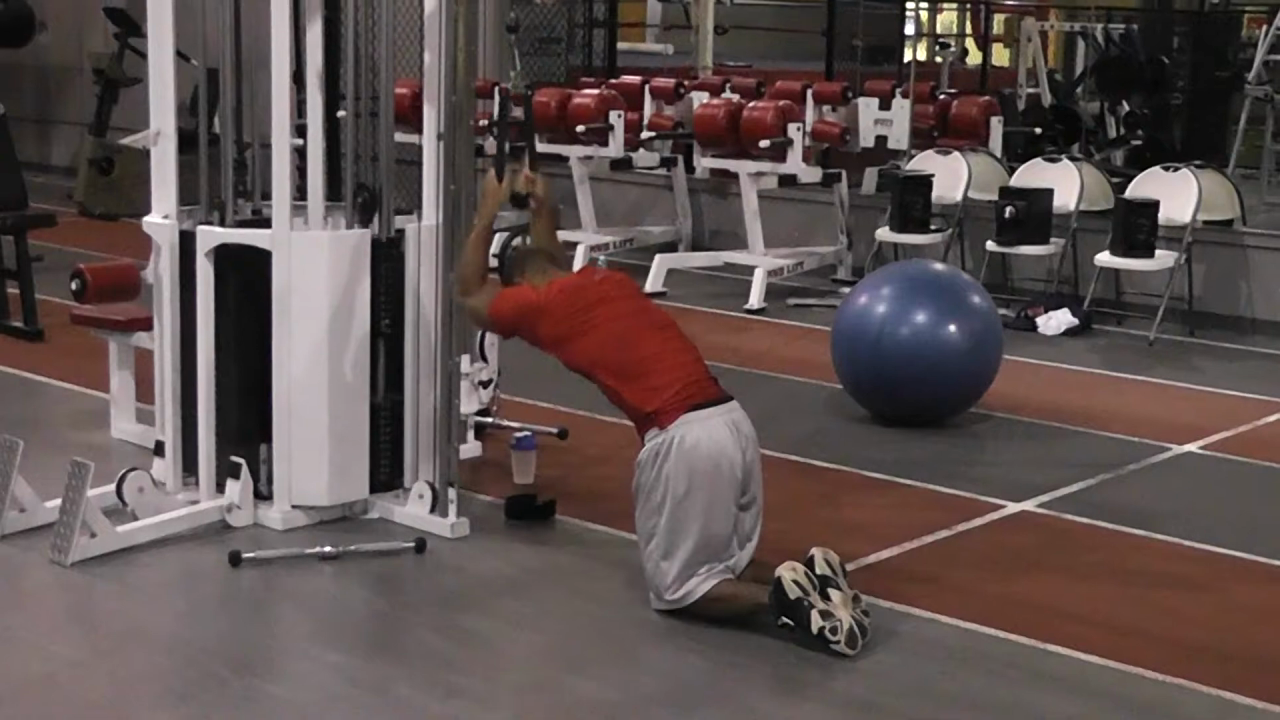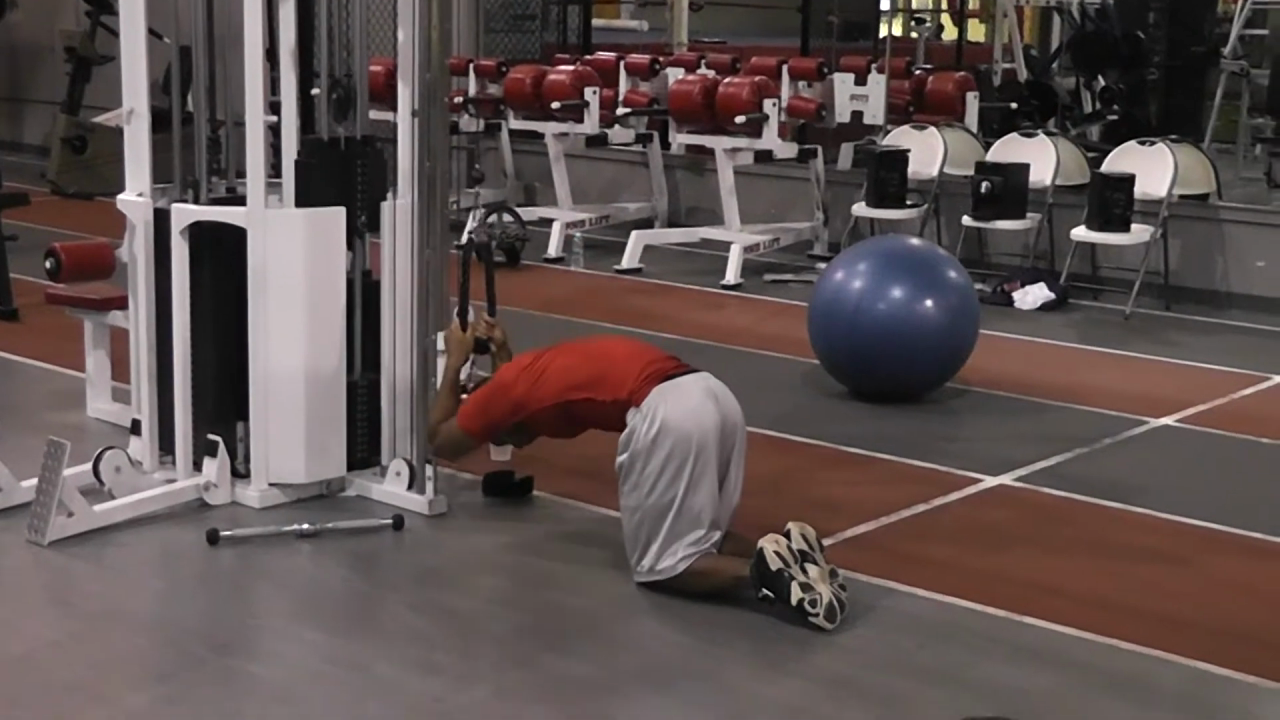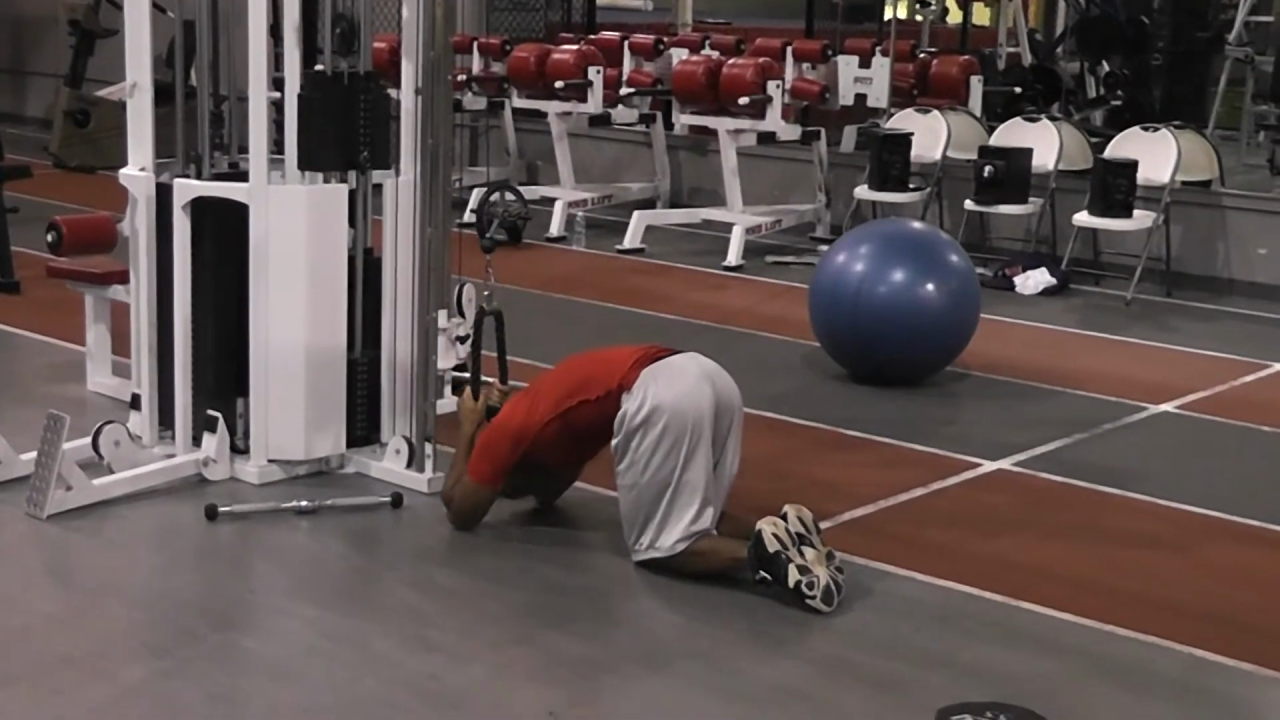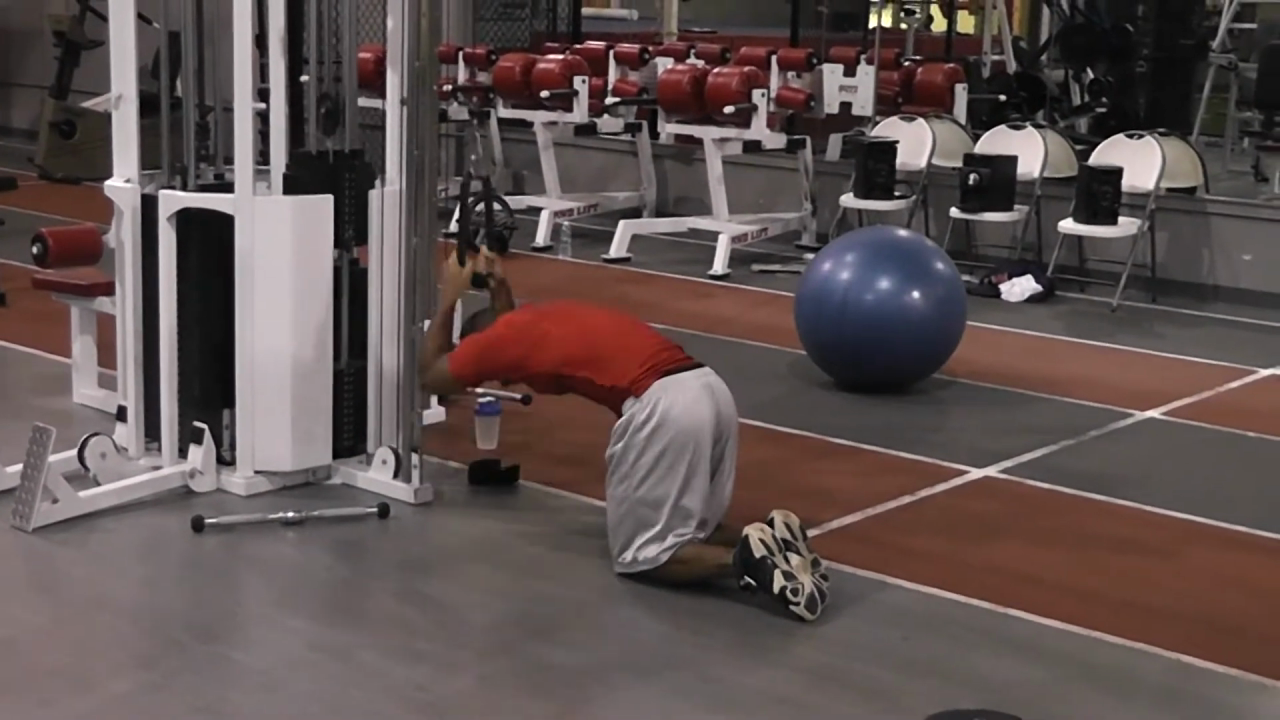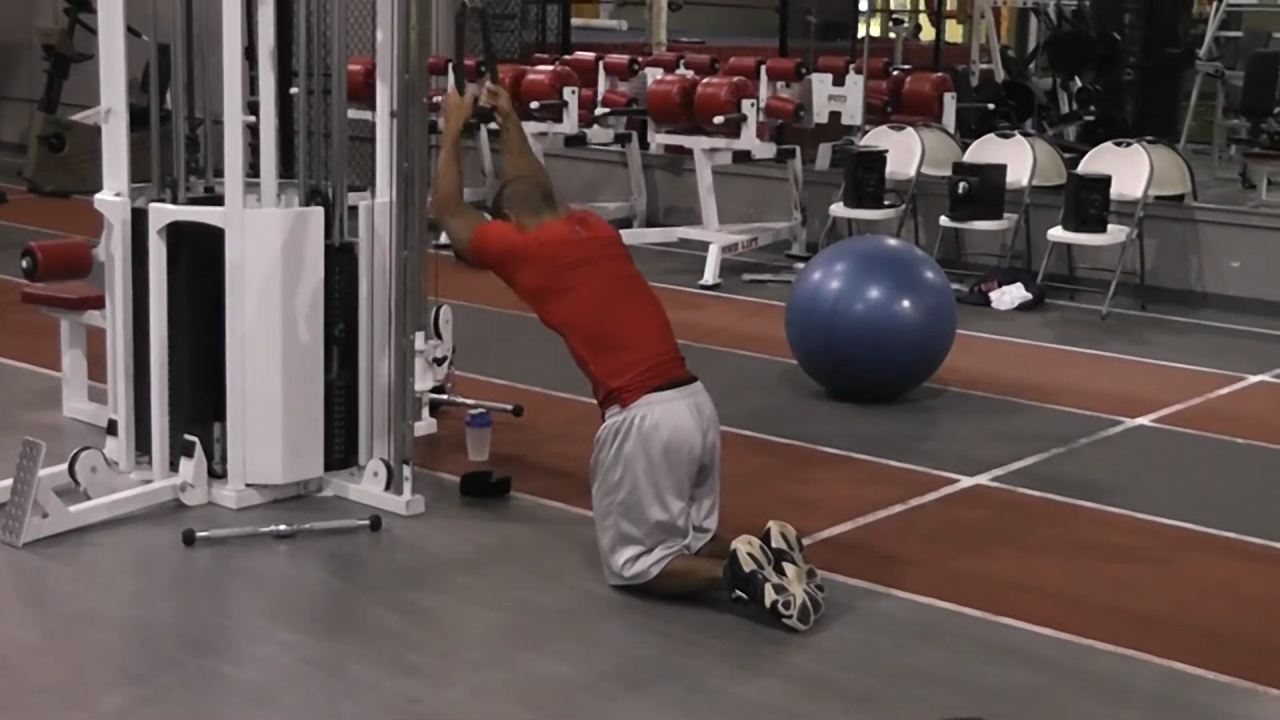
dt=1s
person 1, frame 1
left shoulder: (539, 304)
right shoulder: (610, 281)
left elbow: (468, 294)
left wrist: (488, 215)
right wrist: (542, 210)
left hip: (683, 441)
right hip: (733, 422)
left knee: (676, 591)
right knee: (724, 566)
left ankle: (779, 597)
right ankle: (807, 574)
person 1, frame 2
left shoulder: (502, 391)
right shoulder: (540, 367)
left elbow: (441, 443)
left wrist: (455, 363)
right wrist: (501, 351)
left hip: (667, 415)
right hip: (713, 394)
left knee: (659, 566)
right knee: (699, 540)
left ankle: (761, 569)
right ankle: (783, 547)
person 1, frame 3
left shoulder: (506, 431)
right shoulder: (541, 407)
left elbow: (459, 512)
right elbow: (549, 493)
left wrist: (468, 430)
left hip: (660, 397)
right hip: (707, 376)
left knee: (658, 547)
right knee: (695, 519)
left ankle: (760, 553)
right ankle: (781, 528)
person 1, frame 4
left shoulder: (497, 337)
right shoulder: (547, 313)
left elbow: (431, 377)
left wrist: (449, 298)
right wrist: (499, 288)
left hip: (661, 408)
right hip: (710, 391)
left knee: (640, 557)
right knee: (692, 532)
left ankle: (744, 557)
right ankle: (768, 535)
person 1, frame 5
left shoulder: (525, 248)
right shoulder: (594, 229)
left elbow: (447, 211)
right elbow: (536, 192)
left wrist: (453, 130)
right wrist: (507, 122)
left hip: (642, 419)
right hip: (694, 403)
left knee: (631, 564)
right knee: (688, 541)
left ankle: (736, 573)
right ankle: (764, 549)
